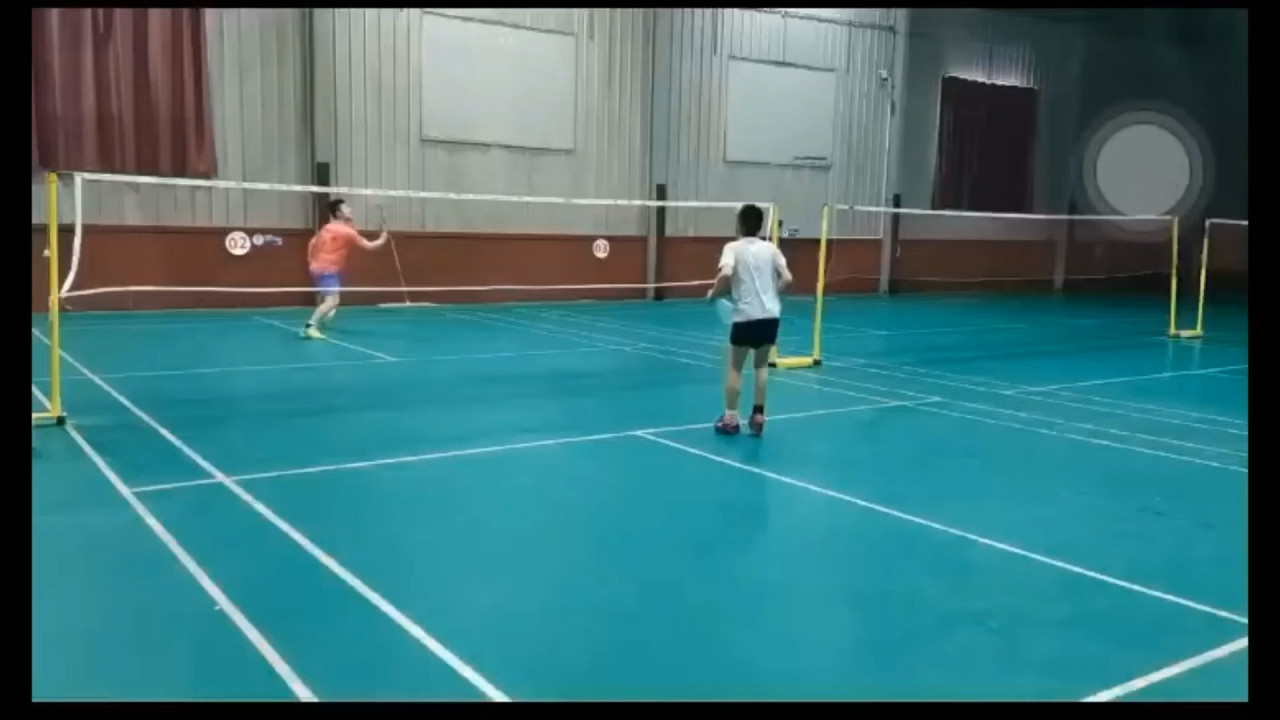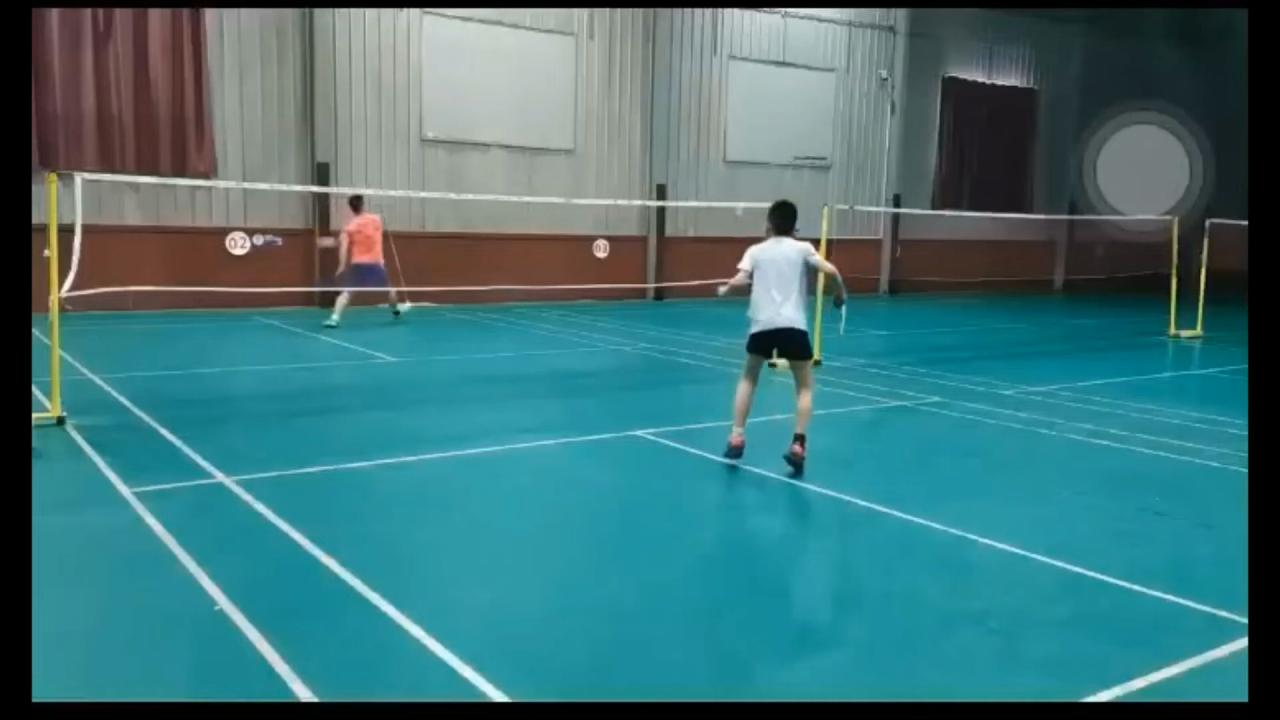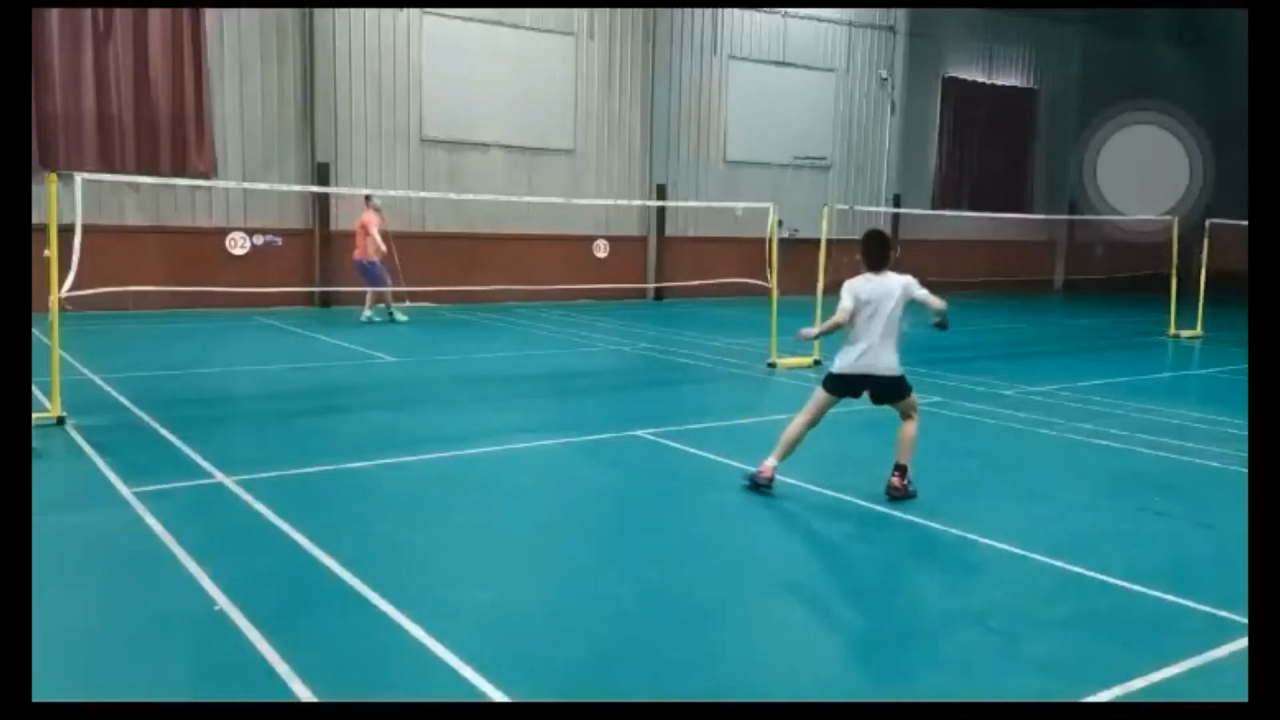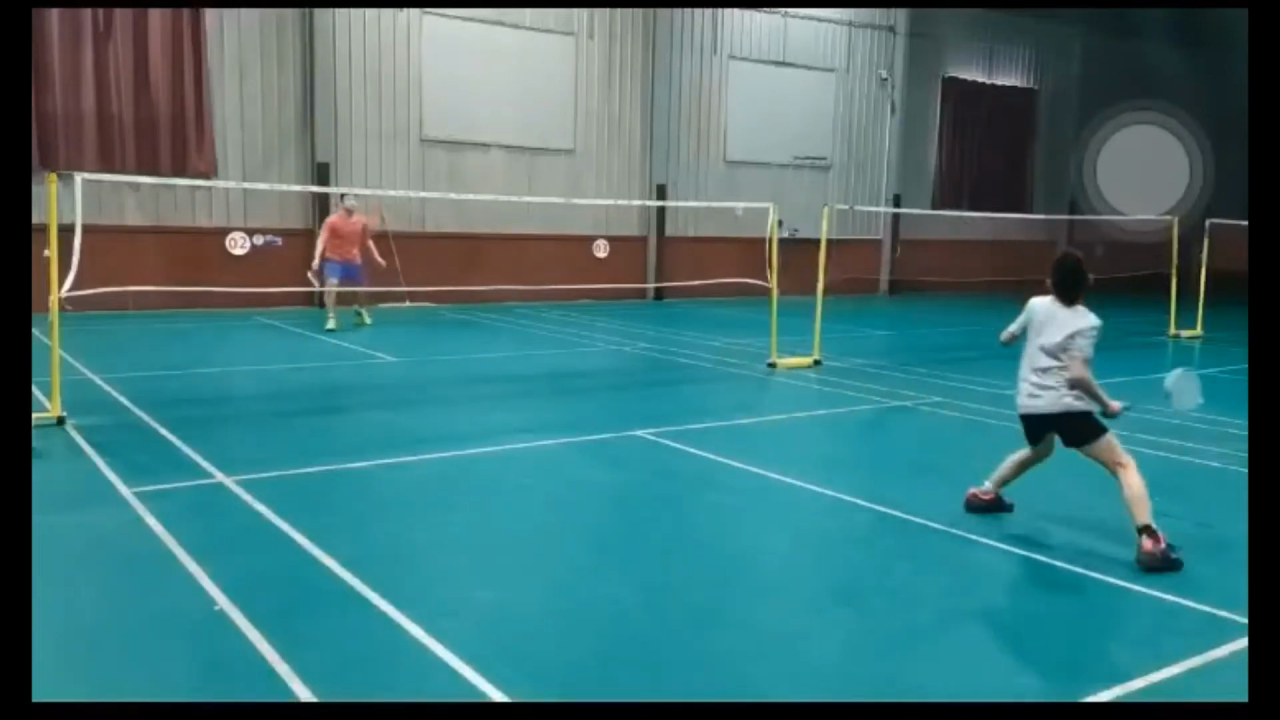
dt=0.5s
person 1, frame 1
left shoulder: (733, 248)
right shoulder: (771, 248)
left elbow: (726, 274)
right elbow: (787, 279)
left wrist: (713, 294)
left hip: (746, 315)
right hip: (770, 315)
left knee: (735, 367)
right knee: (761, 365)
left ankle: (730, 419)
right ankle: (758, 416)
person 1, frame 2
left shoulder: (755, 251)
right shoulder: (803, 248)
left elbow: (740, 281)
right elbow: (830, 270)
left wrist: (725, 290)
right wrist: (841, 292)
left hip: (763, 327)
right hip: (794, 327)
left knee: (747, 381)
right knee: (804, 388)
left ankle: (737, 438)
right ankle: (798, 446)
person 1, frame 3
left shoulder: (853, 286)
right shoulder: (904, 283)
left elbow: (841, 319)
right elbow: (939, 307)
left wrist: (814, 333)
right wrist: (942, 319)
left hip: (849, 367)
right hip: (886, 369)
left knee: (808, 417)
right knee: (911, 415)
left ankle: (767, 470)
right ankle: (899, 478)
person 1, frame 4
left shoulder: (1035, 306)
right shoulder: (1088, 322)
left elbow: (1005, 338)
right elbow: (1077, 375)
right wrist: (1106, 403)
left hip: (1030, 407)
right hip: (1068, 409)
left knee: (1038, 452)
right knee: (1125, 466)
left ankle: (985, 492)
right ankle: (1149, 542)
